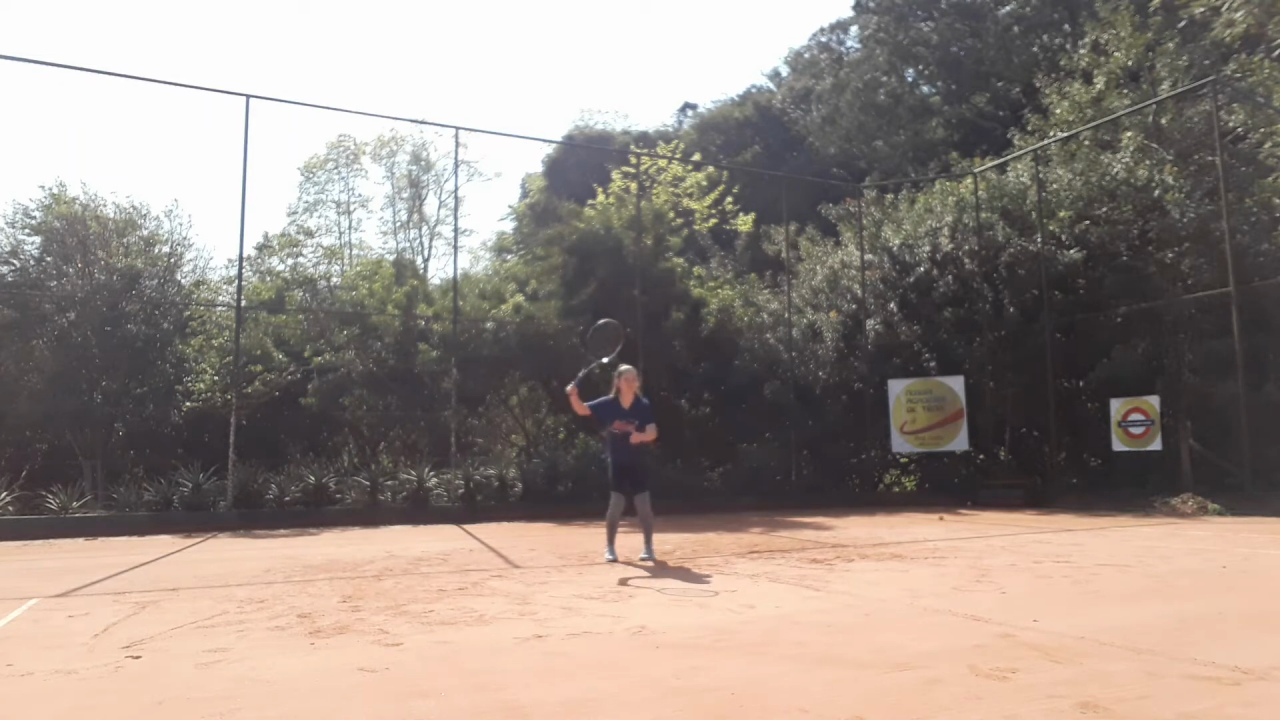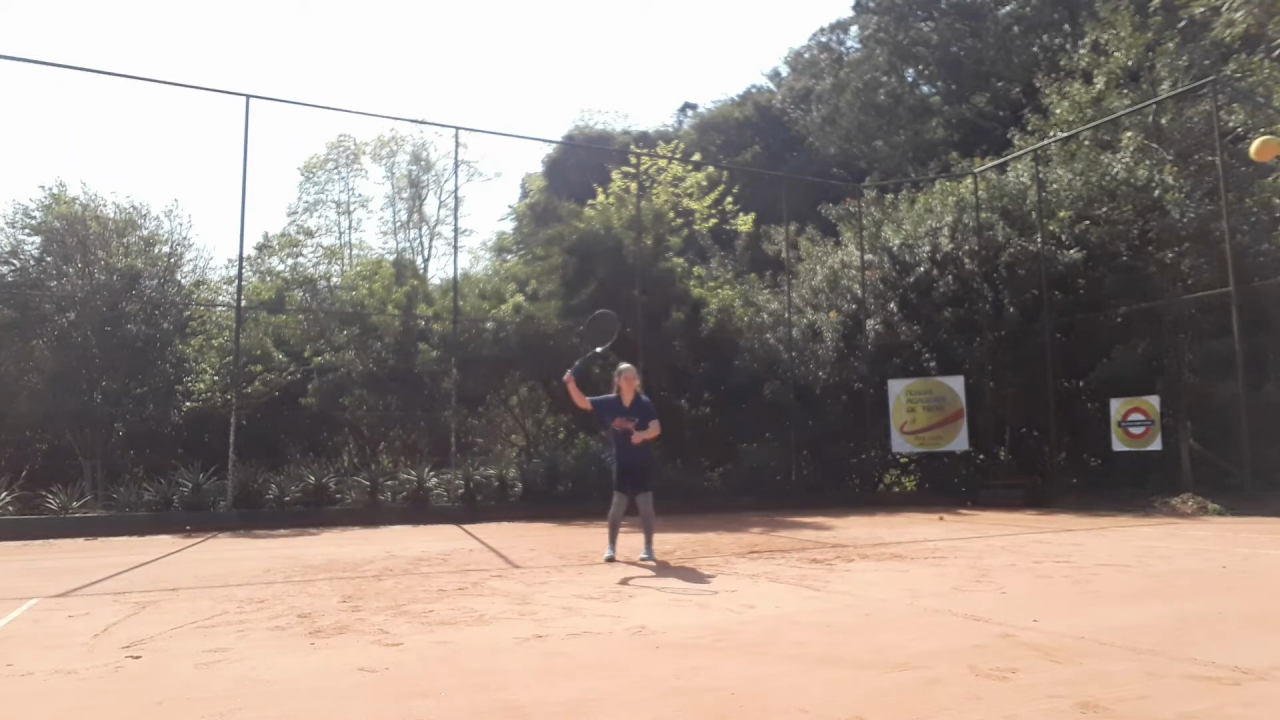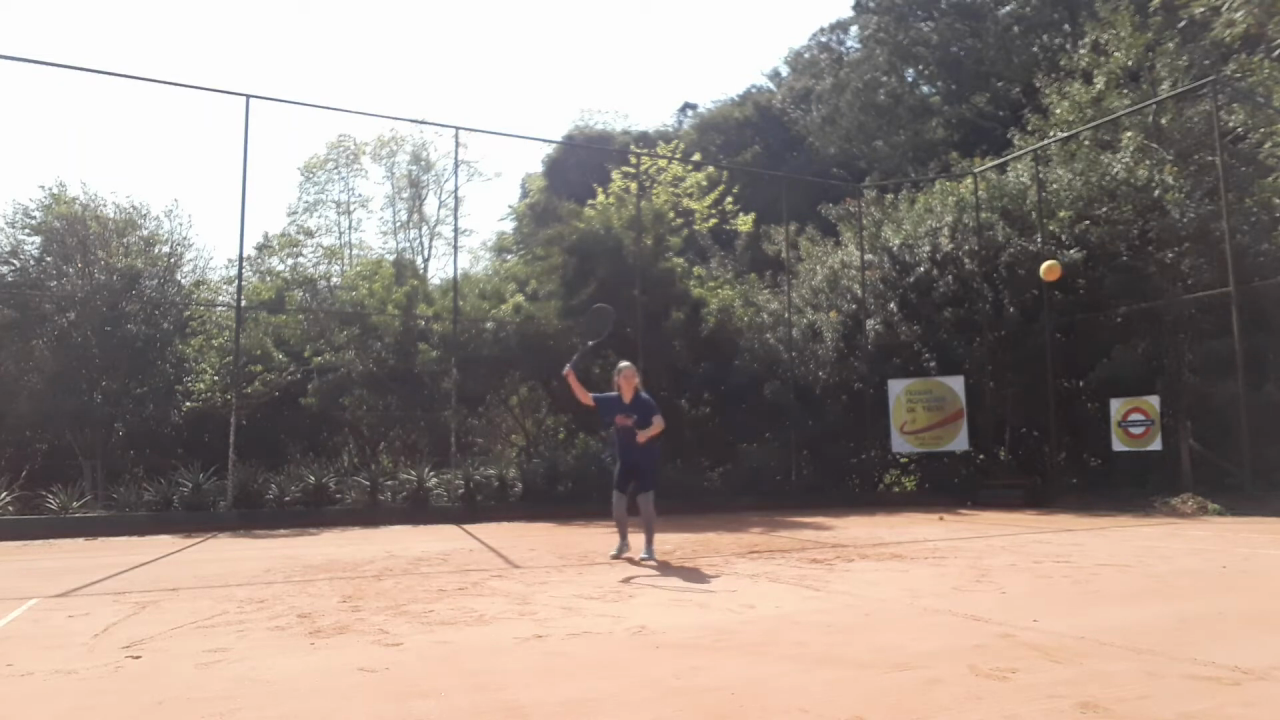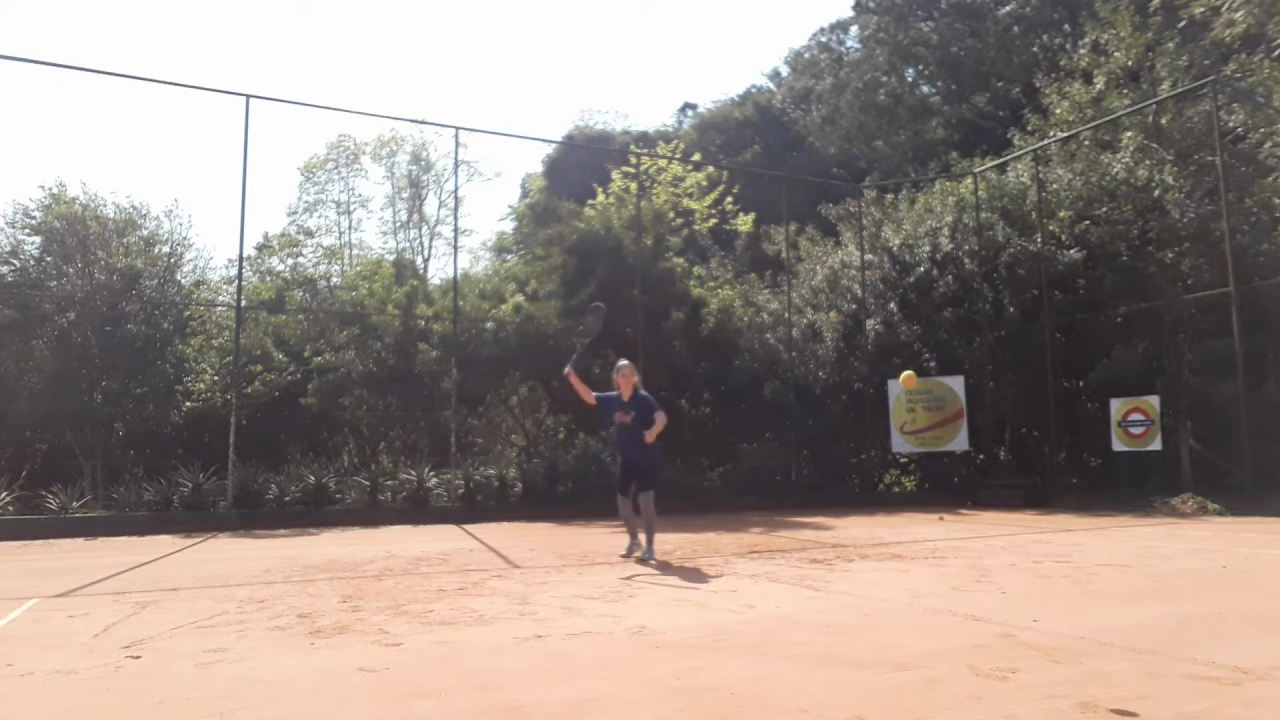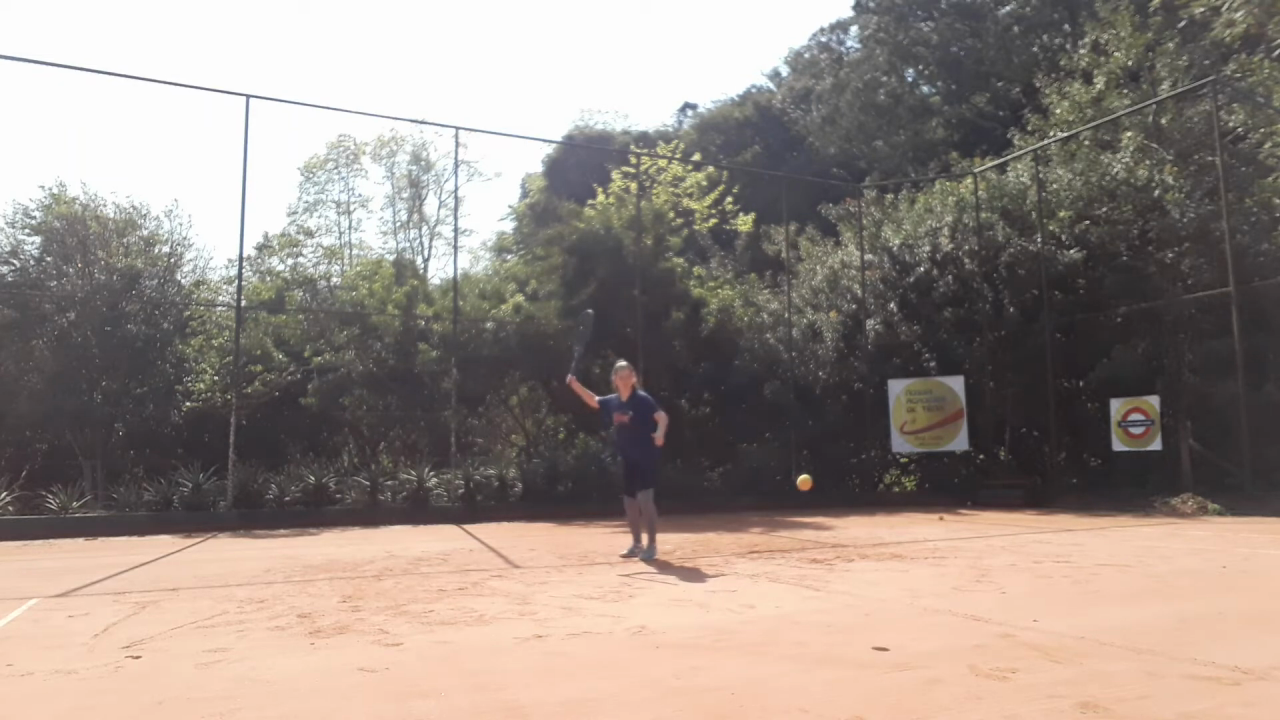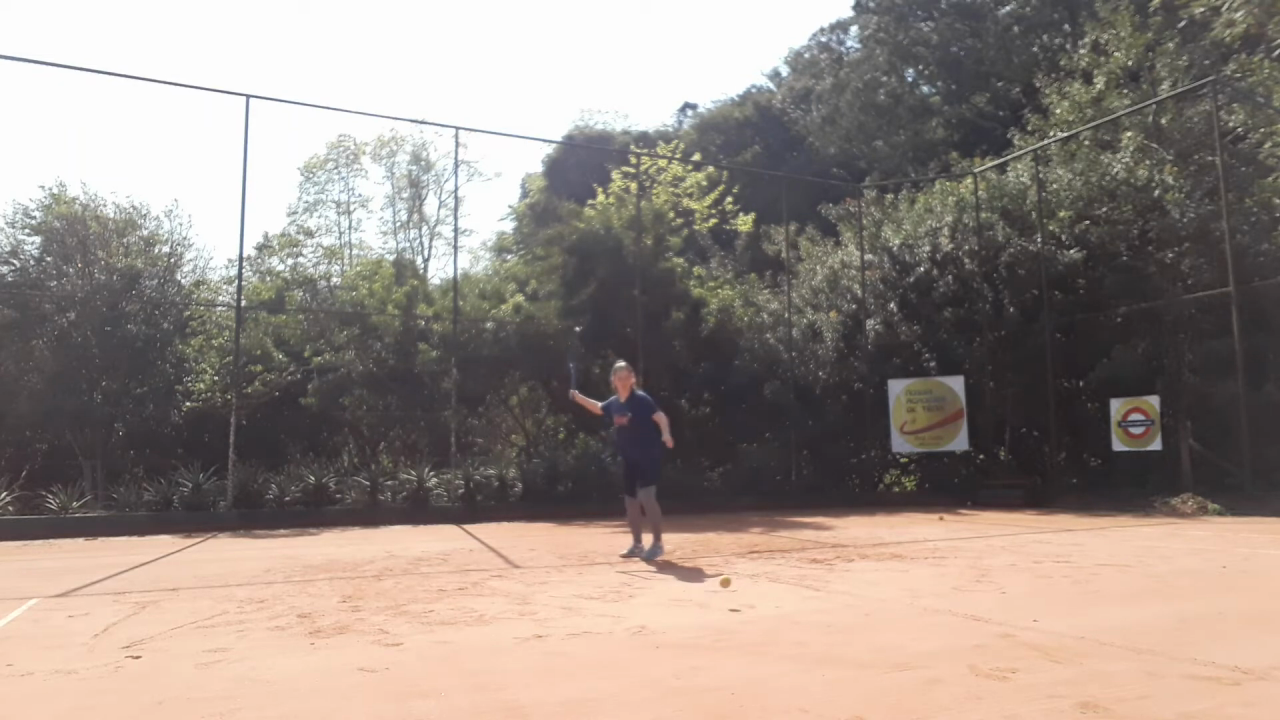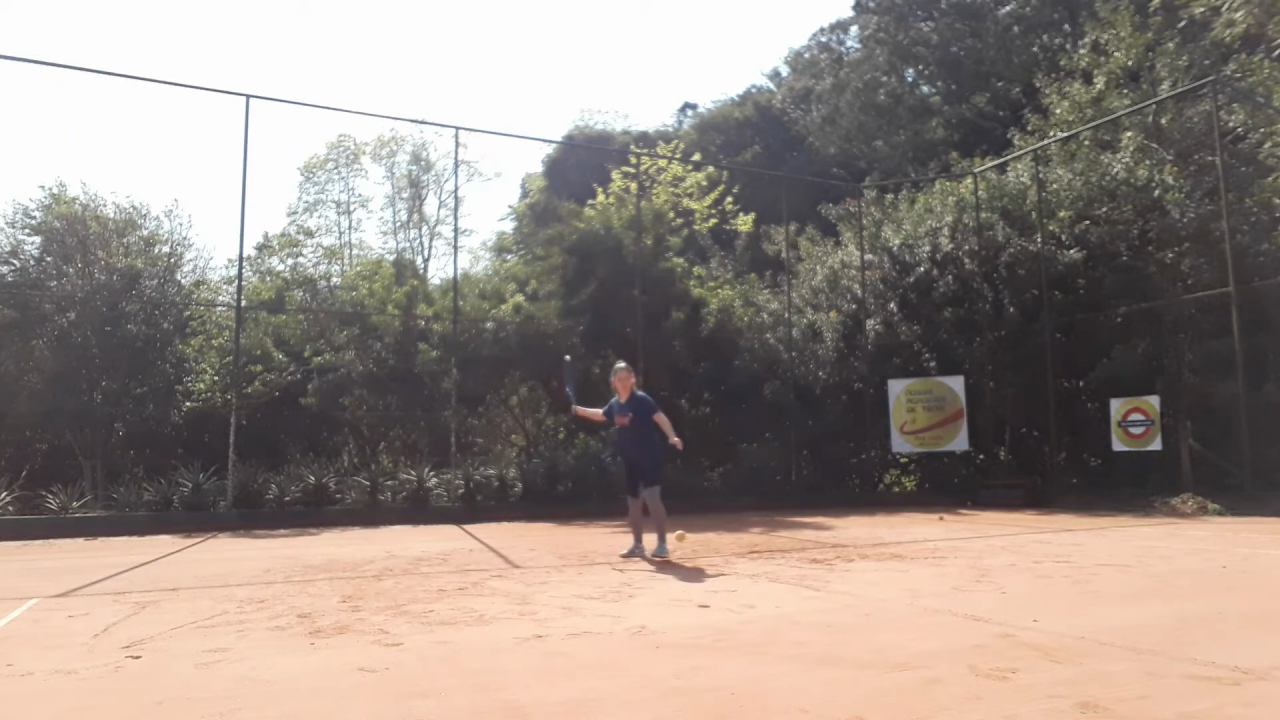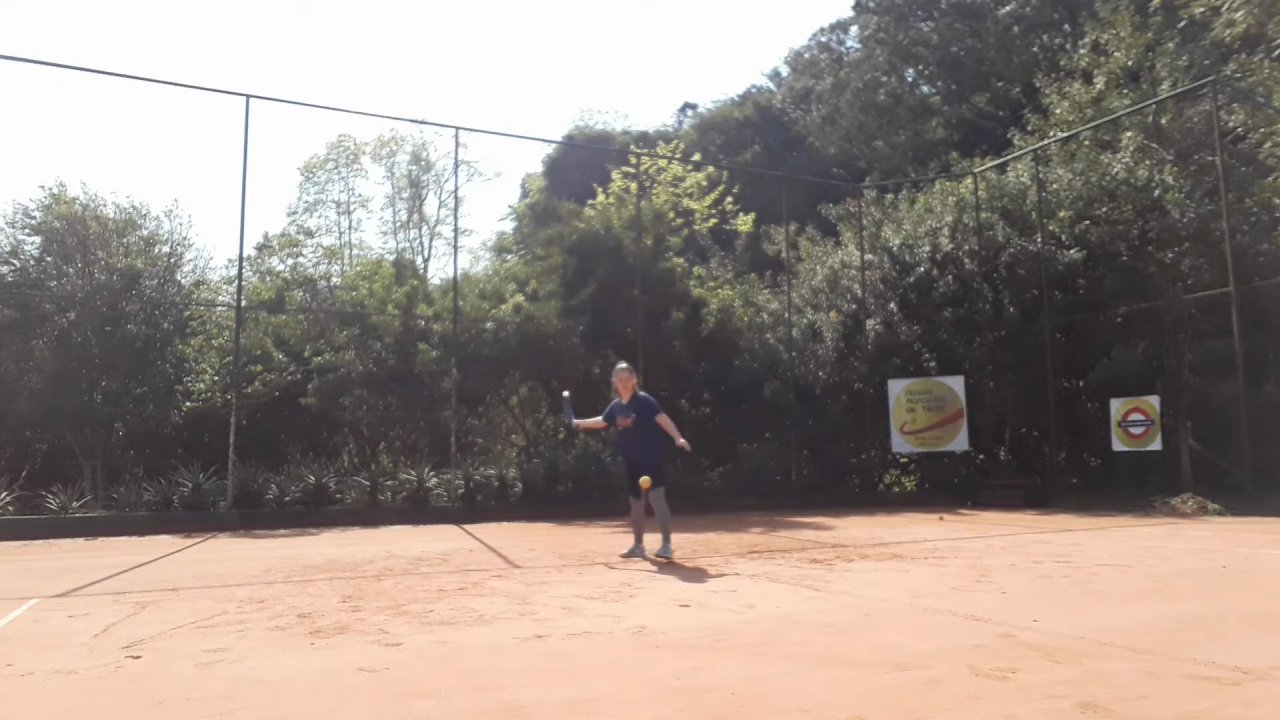
dt=0.1s
person 1, frame 1
left shoulder: (643, 406)
right shoulder: (607, 404)
left elbow: (652, 433)
right elbow: (581, 409)
left wrist: (640, 436)
right wrist: (573, 395)
left hip: (638, 462)
right hip: (617, 462)
left knee: (644, 503)
right knee: (616, 504)
left ankle: (649, 547)
right ankle: (610, 547)
person 1, frame 2
left shoulder: (644, 404)
right shoulder: (609, 402)
left elbow: (656, 428)
right elbow: (582, 402)
left wrist: (642, 435)
right wrist: (571, 384)
left hip: (642, 461)
right hip: (621, 461)
left knee: (645, 503)
right knee: (618, 503)
left ankle: (649, 547)
right ankle: (611, 546)
person 1, frame 3
left shoulder: (644, 401)
right shoulder: (611, 400)
left elbow: (660, 423)
right elbow: (585, 398)
left wrist: (647, 432)
right wrist: (572, 378)
left hip: (646, 460)
right hip: (624, 460)
left knee: (646, 503)
right knee: (618, 501)
left ankle: (649, 547)
right ankle: (623, 541)
person 1, frame 4
left shoulder: (643, 398)
right shoulder: (612, 399)
left elbow: (662, 417)
right elbow: (589, 396)
left wrist: (653, 431)
right wrist: (573, 378)
left hip: (646, 458)
right hip: (627, 459)
left knee: (645, 501)
right knee: (623, 502)
left ankle: (649, 546)
right ankle: (634, 541)
person 1, frame 5
left shoulder: (642, 398)
right shoulder: (613, 401)
left elbow: (662, 417)
right elbow: (593, 401)
left wrist: (660, 433)
right wrist: (575, 384)
left hip: (646, 457)
right hip: (628, 459)
left knee: (645, 500)
right knee: (630, 503)
left ankle: (651, 545)
right ankle: (637, 544)
person 1, frame 6
left shoulder: (640, 399)
right shoulder: (613, 402)
left elbow: (661, 417)
right elbow: (599, 407)
left wrist: (665, 435)
right wrist: (578, 397)
left hip: (647, 456)
right hip: (629, 459)
left knee: (647, 497)
right knee: (631, 502)
left ankle: (657, 543)
right ankle: (637, 545)
person 1, frame 7
left shoulder: (641, 399)
right shoulder: (614, 404)
left elbow: (661, 418)
right elbow: (601, 415)
left wrist: (672, 436)
right wrist: (580, 410)
left hip: (649, 457)
right hip: (630, 460)
left knee: (652, 497)
right knee: (633, 503)
left ankle: (662, 544)
right ankle: (638, 545)
person 1, frame 8
left shoulder: (644, 400)
right shoulder: (615, 406)
left elbow: (663, 419)
right elbow: (602, 421)
left wrist: (678, 438)
right wrist: (580, 424)
left hip: (651, 458)
right hip: (631, 461)
left knee: (657, 498)
right knee: (635, 503)
left ankle: (666, 545)
right ankle: (638, 545)
